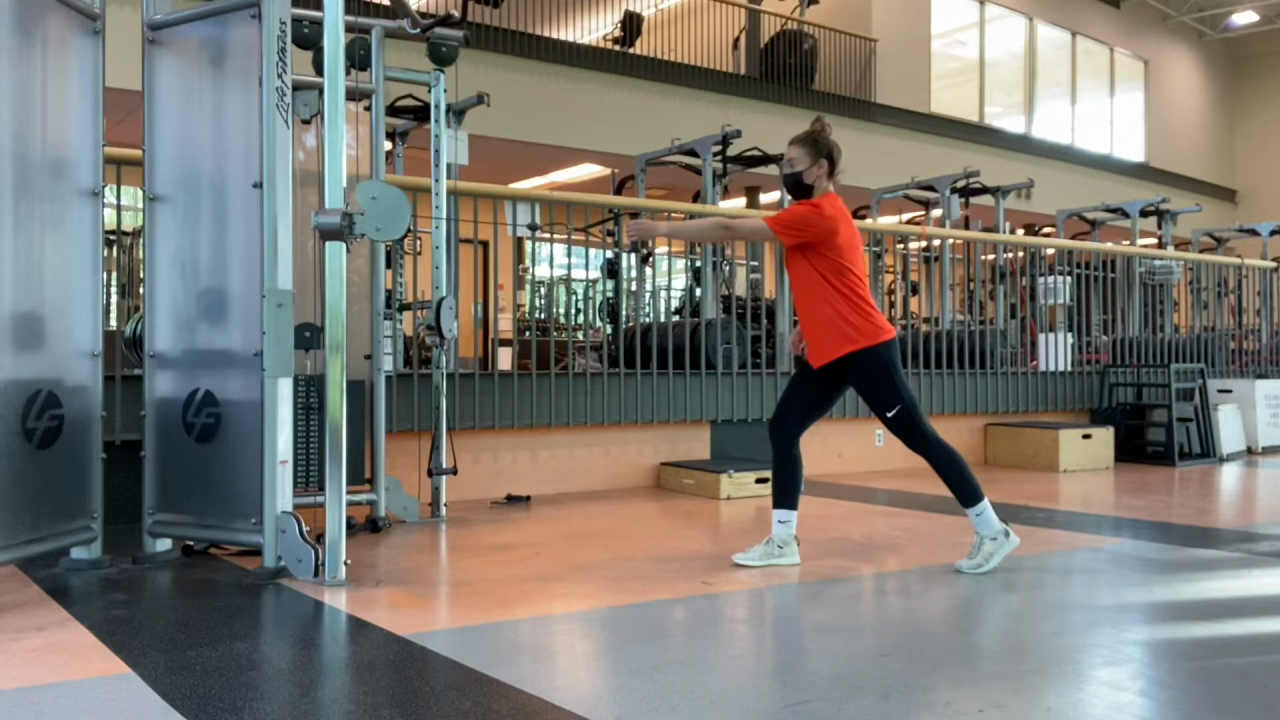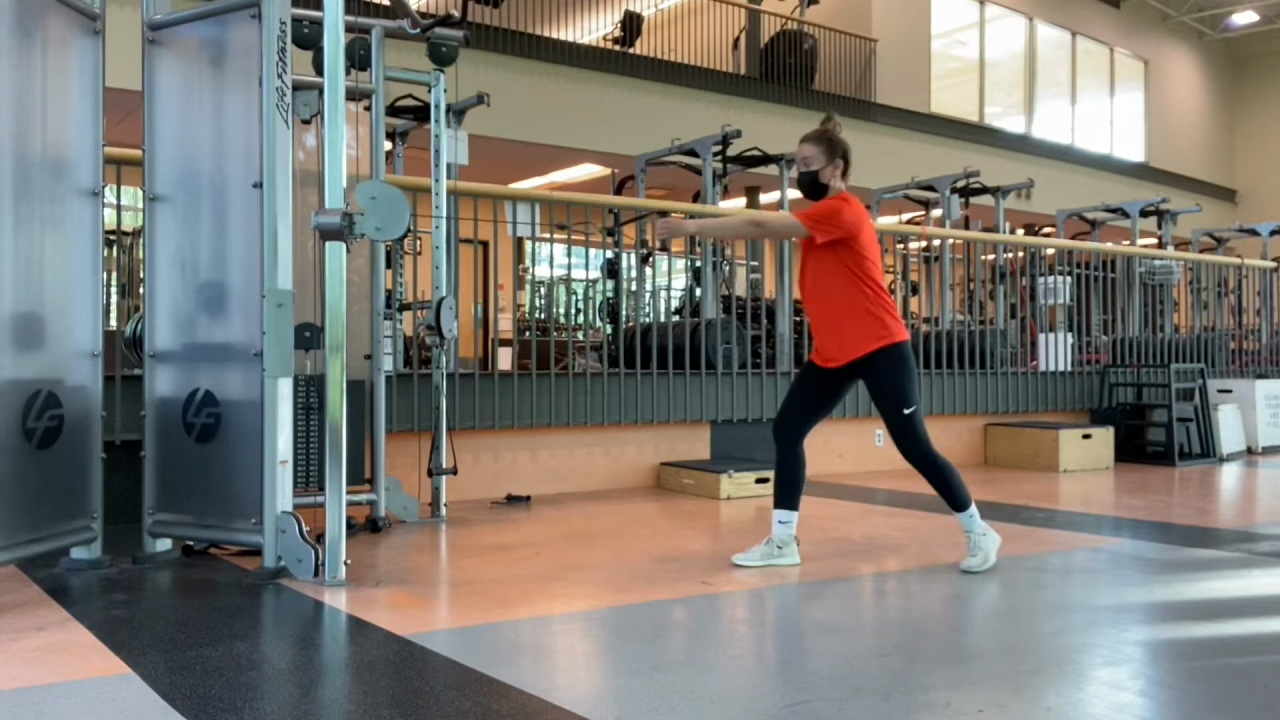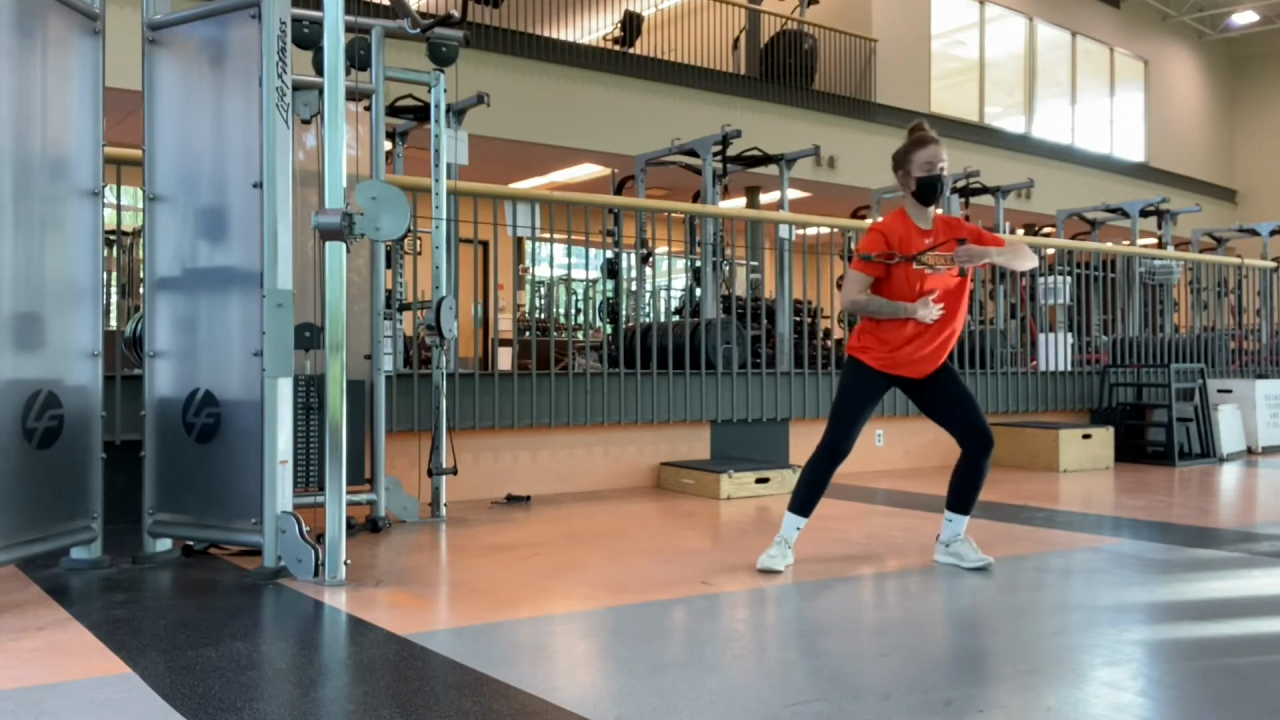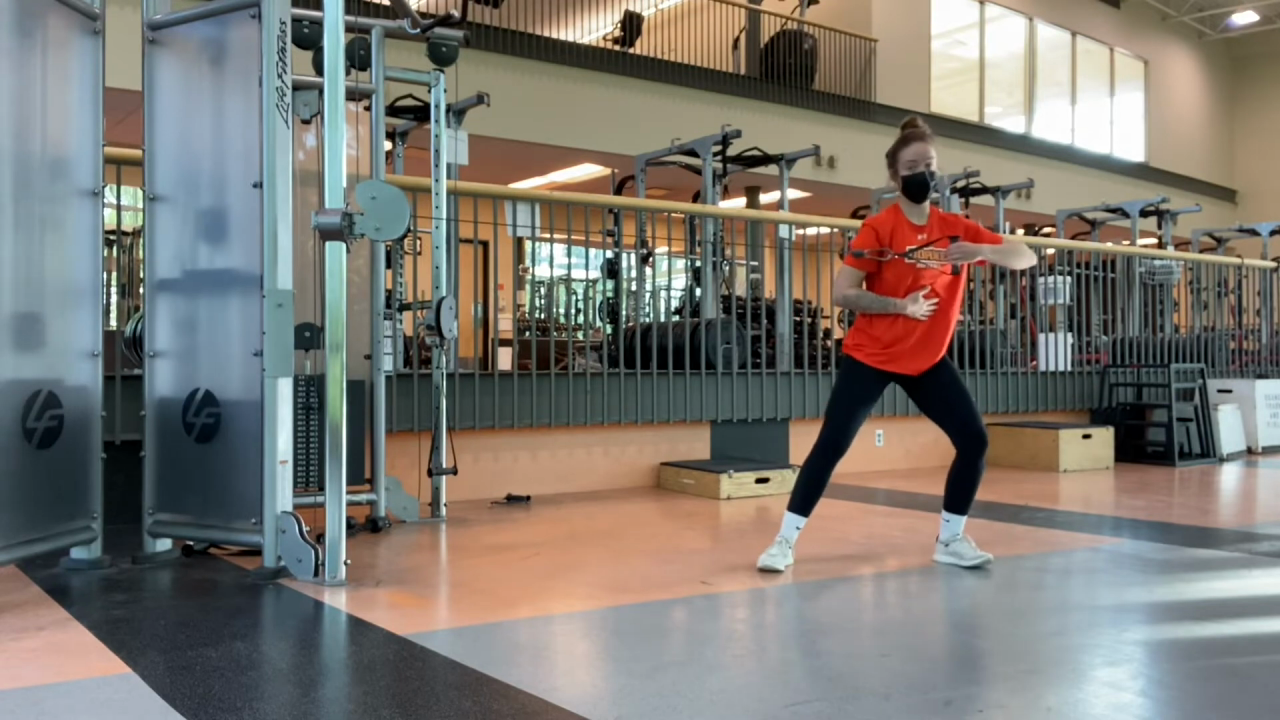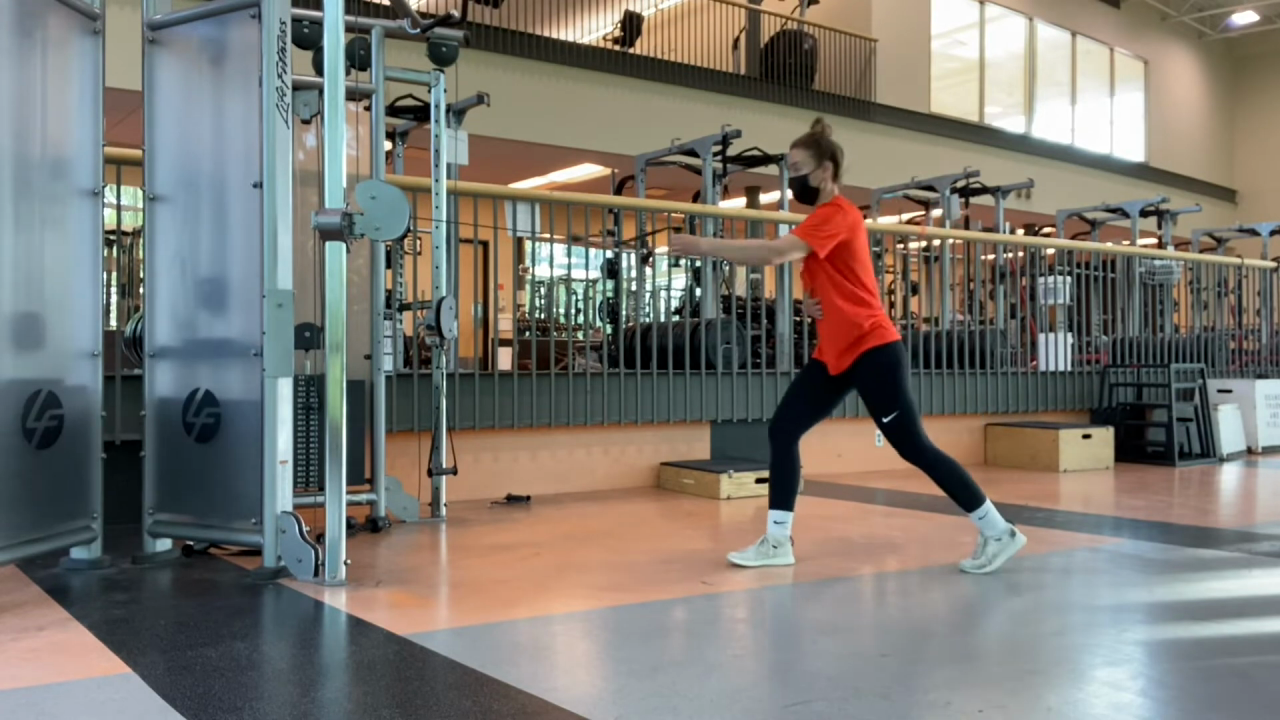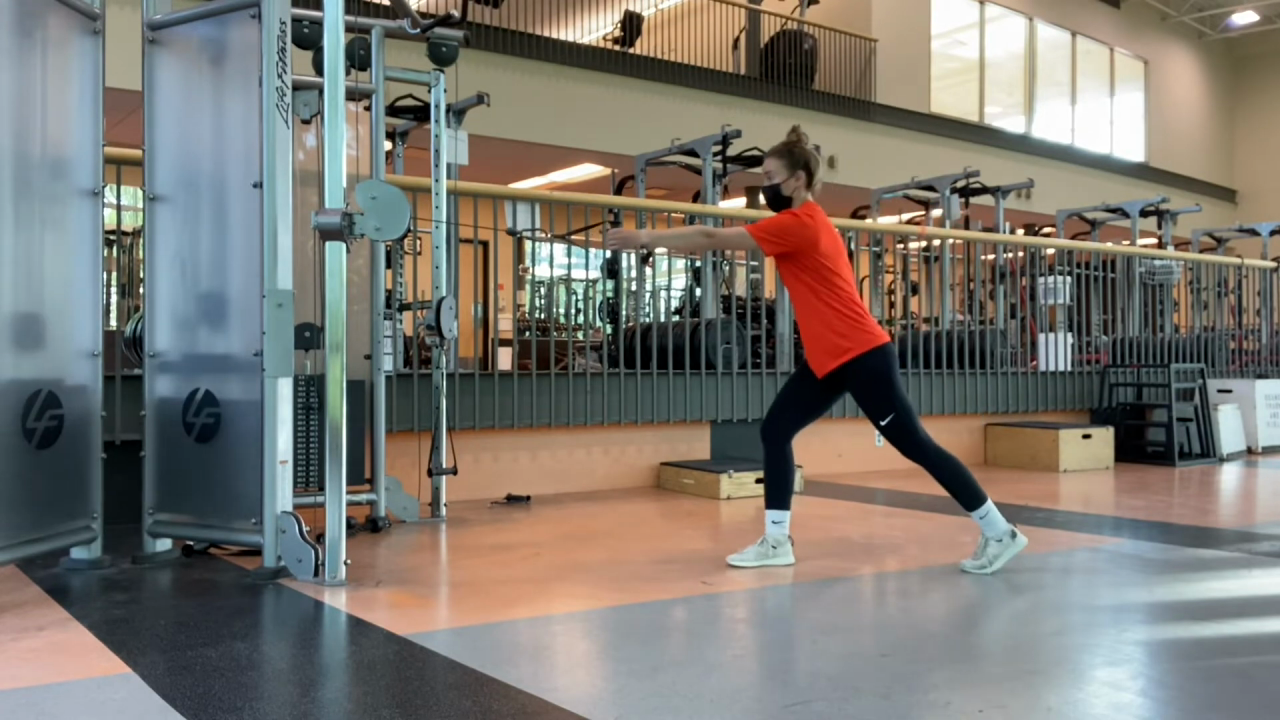
dt=0.7s
person 1, frame 1
left shoulder: (819, 215)
right shoulder: (815, 215)
left elbow: (731, 229)
left wrist: (661, 229)
right wrist: (808, 326)
left hip: (865, 349)
right hip: (829, 353)
left knee: (919, 438)
right knee: (782, 431)
left ankle: (992, 531)
right ankle: (783, 541)
person 1, frame 2
left shoulder: (845, 208)
right shoulder: (808, 221)
left elbow: (763, 226)
left wrist: (693, 227)
right wrist: (808, 353)
left hip: (882, 347)
right hip: (830, 355)
left knee: (913, 446)
right knee: (786, 433)
left ankle: (978, 532)
right ankle: (782, 541)
person 1, frame 3
left shoulder: (960, 231)
right shoulder: (884, 233)
left elbow: (1028, 259)
right elbow: (851, 300)
left wrist: (989, 253)
right wrist: (912, 310)
left hip: (930, 364)
right hip: (873, 360)
left knee: (980, 440)
right knee: (835, 445)
left ankle: (951, 539)
right ankle: (784, 541)
person 1, frame 4
left shoulder: (956, 228)
right shoulder: (878, 228)
left elbow: (1025, 256)
right elbow: (842, 294)
left wrist: (984, 251)
right wrist: (901, 305)
left hip: (929, 359)
right hip: (869, 356)
left knee: (974, 439)
right knee: (830, 444)
left ankle: (950, 539)
right ankle: (785, 541)
person 1, frame 5
left shoulder: (838, 214)
right shoulder: (813, 223)
left elbow: (775, 252)
left wrist: (703, 245)
right wrist: (811, 307)
left hip: (872, 350)
right hip: (832, 354)
left knee: (912, 446)
right knee: (781, 431)
left ankle: (998, 532)
right ankle: (777, 541)
person 1, frame 6
left shoulder: (799, 223)
right shoulder: (801, 225)
left elbow: (713, 238)
left wrist: (644, 237)
left hip: (862, 355)
right hip: (827, 359)
left knee: (914, 444)
right knee: (774, 432)
left ankle: (1000, 532)
right ankle: (776, 541)
